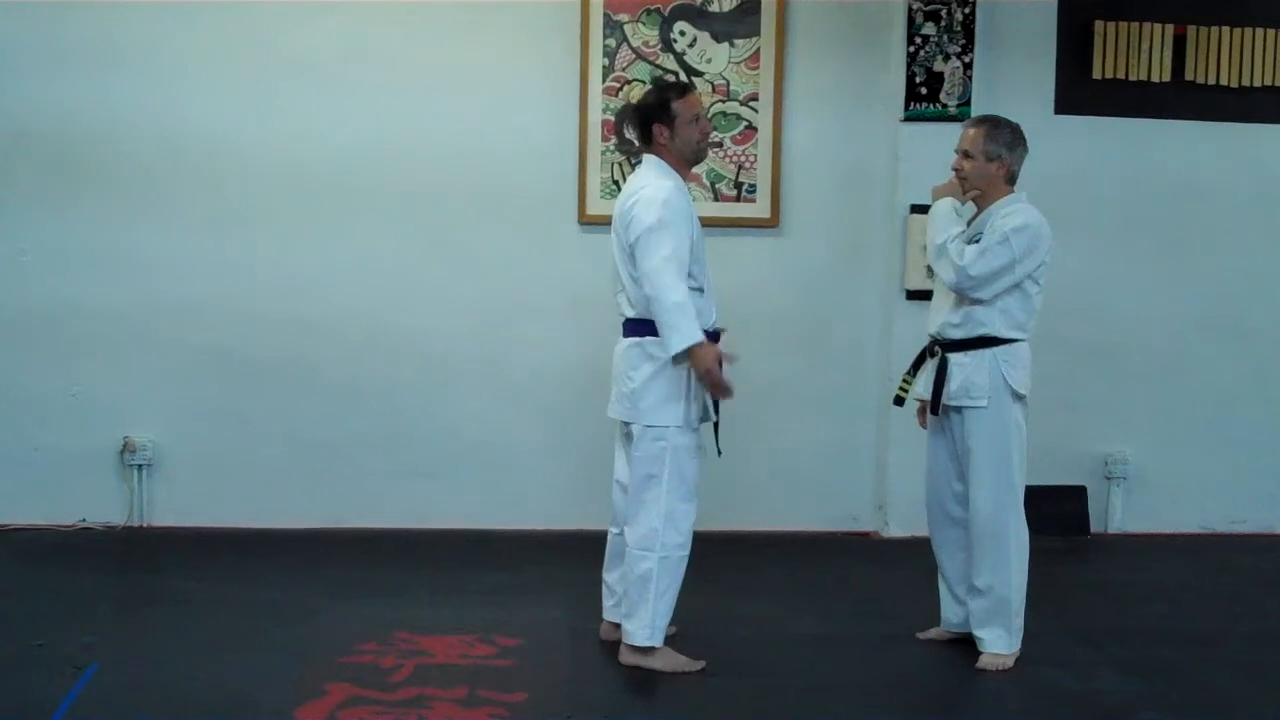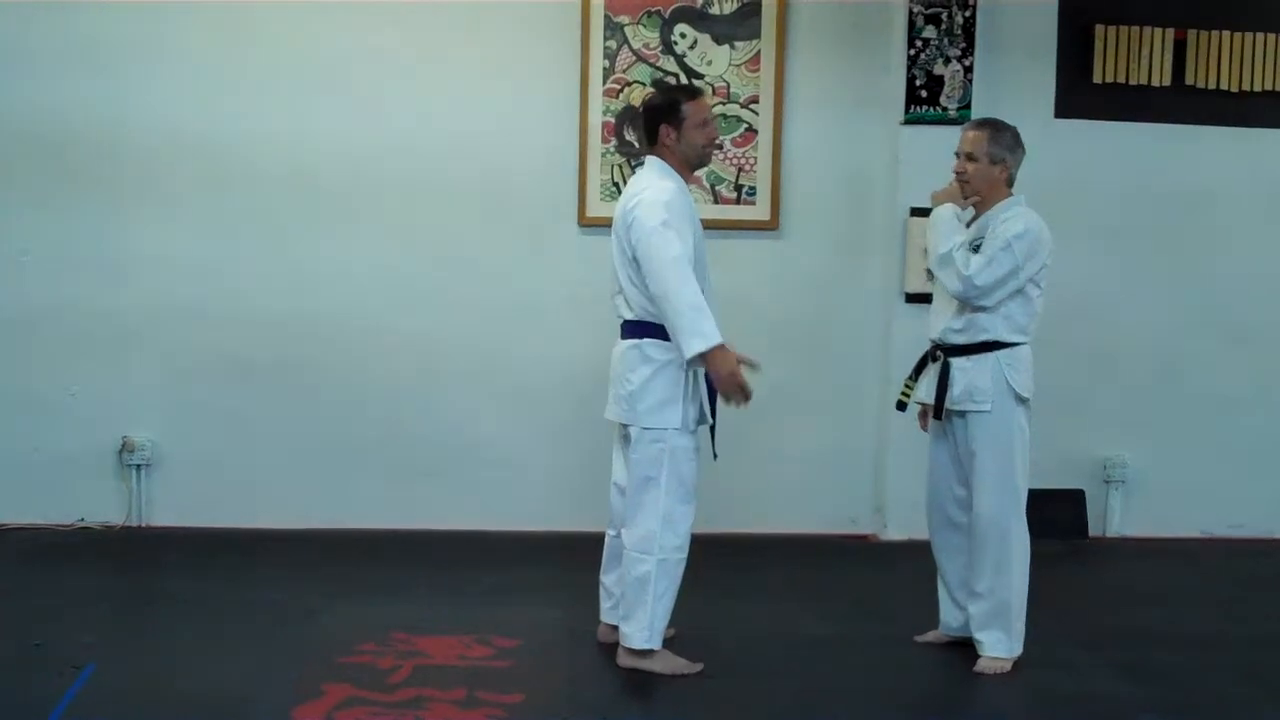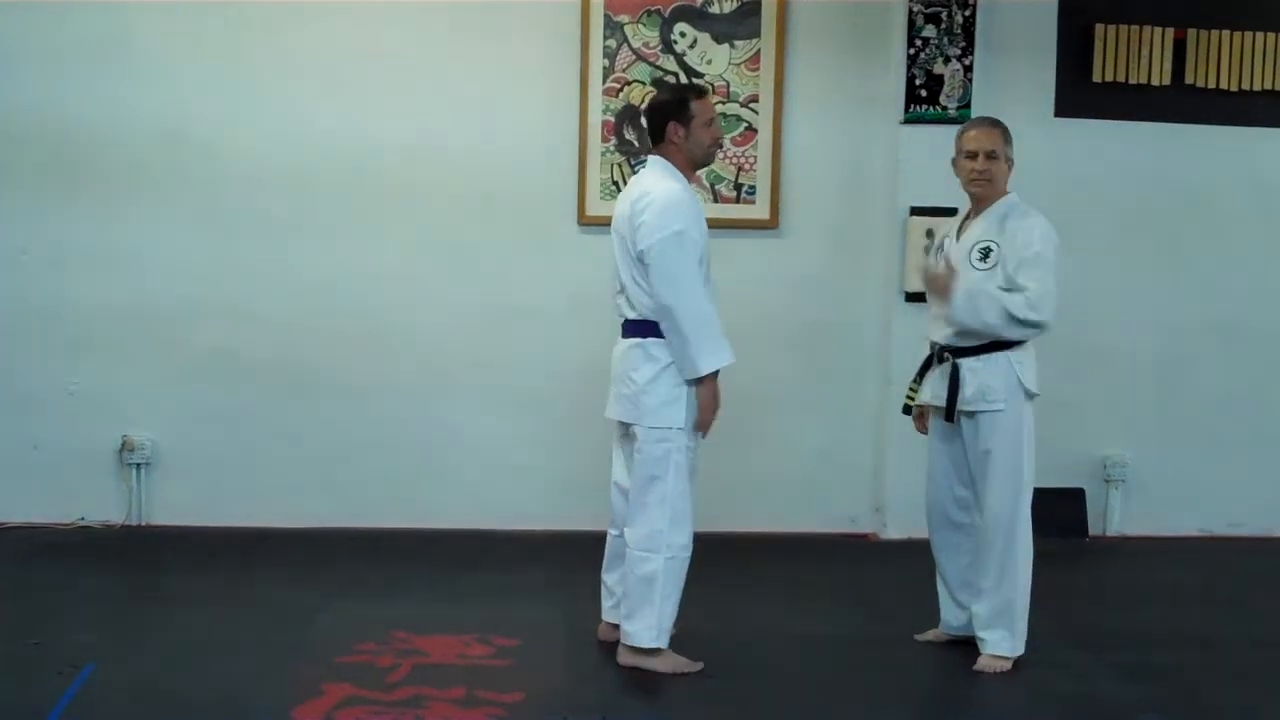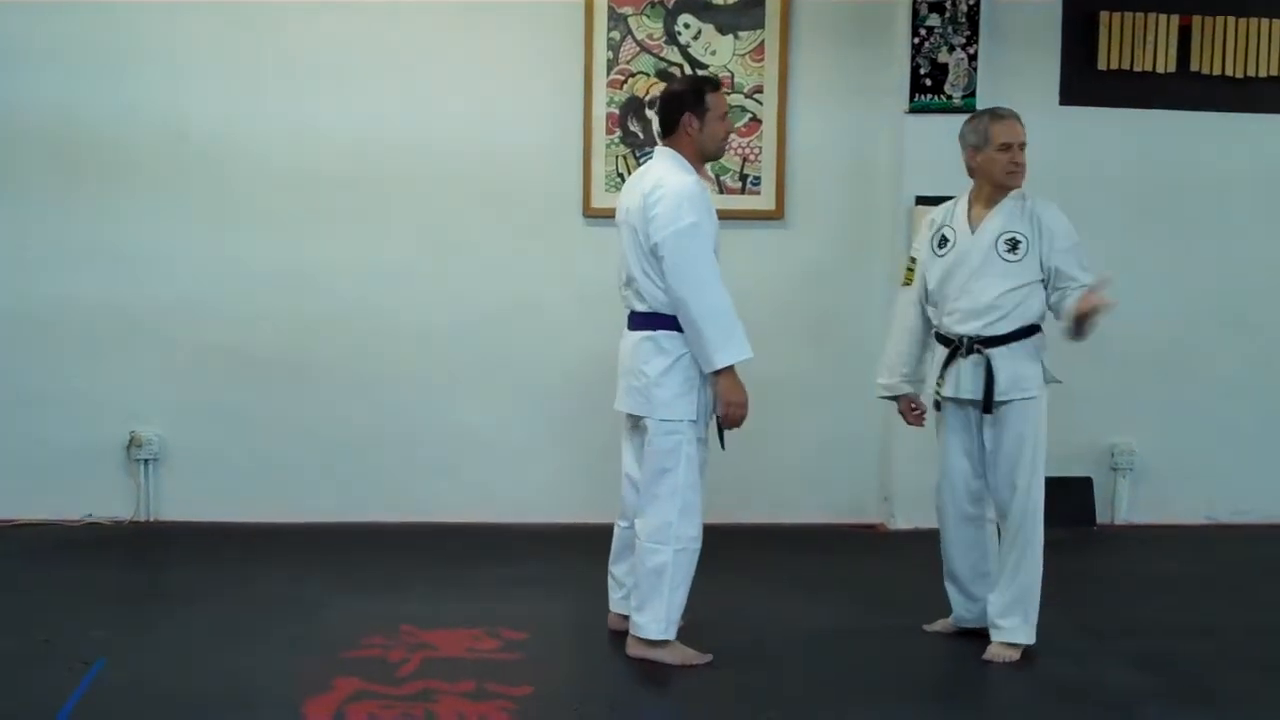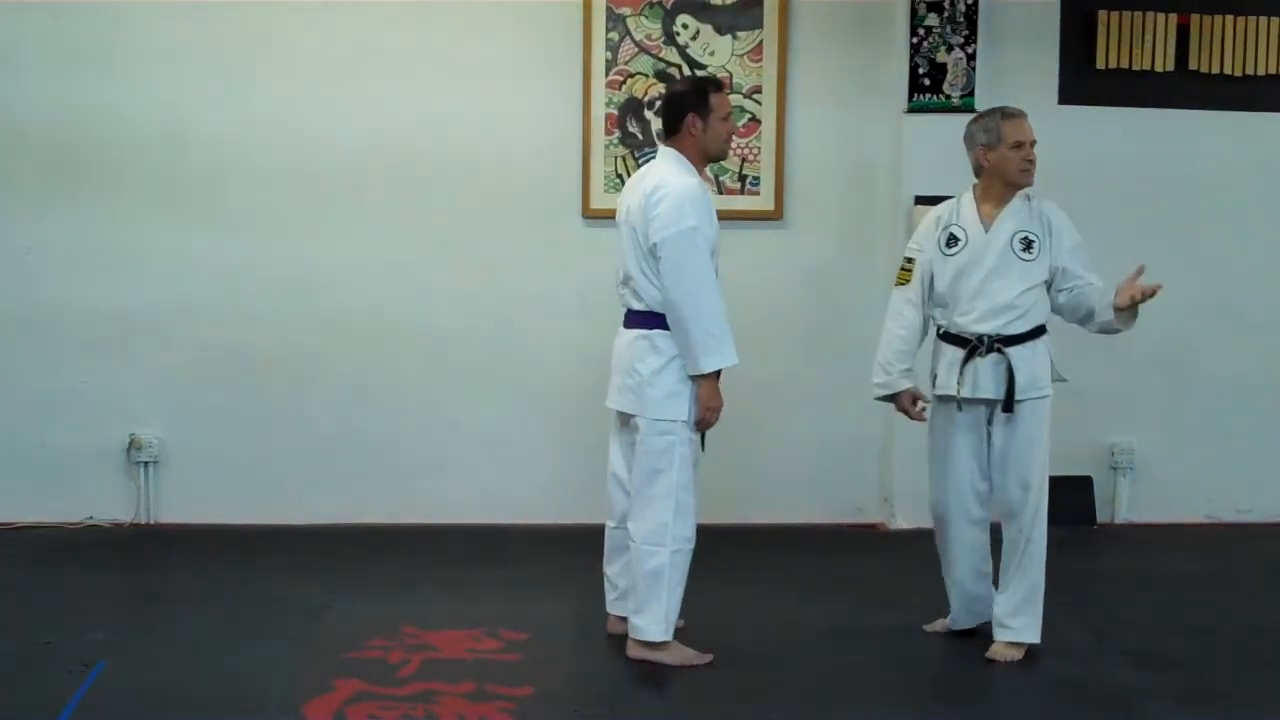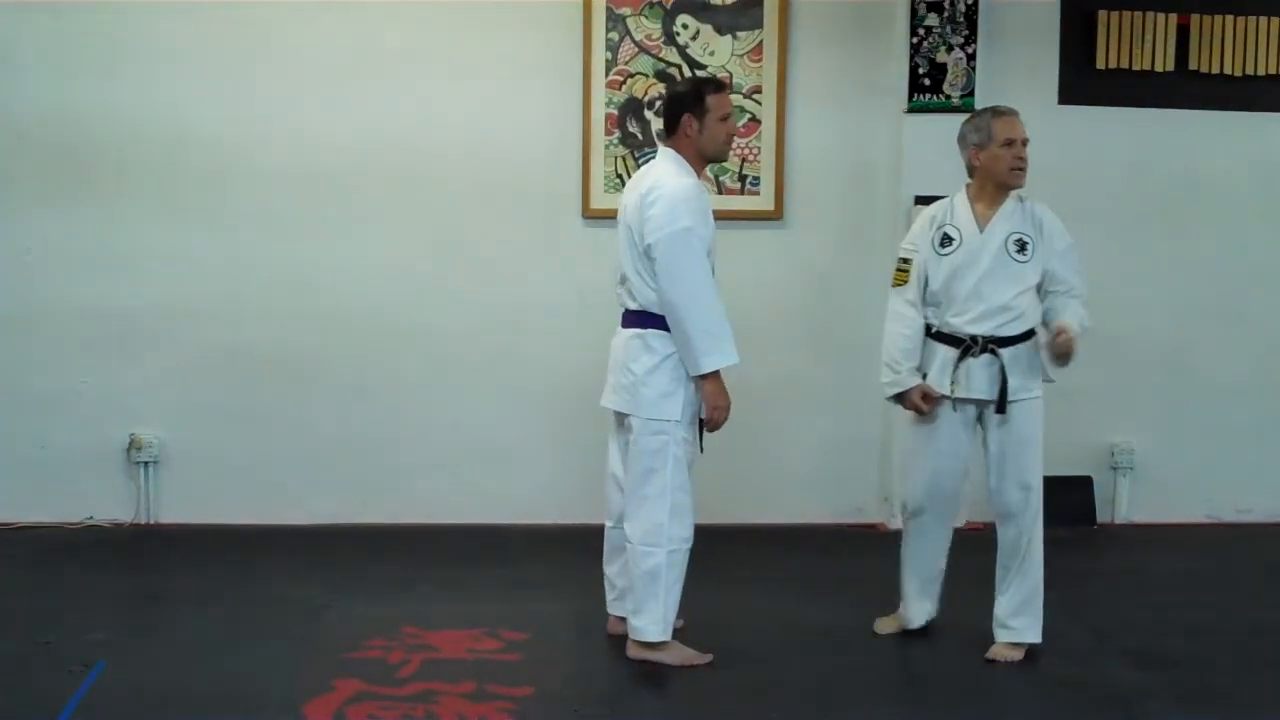
dt=0.3s
person 1, frame 1
left shoulder: (652, 188)
right shoulder: (660, 196)
right elbow: (664, 281)
right wrist: (697, 346)
left hip: (651, 359)
right hip: (662, 364)
left knee: (636, 500)
right knee: (663, 510)
left ankle: (620, 615)
right ankle: (642, 639)
person 1, frame 2
left shoulder: (653, 191)
right shoulder: (661, 197)
right elbow: (672, 280)
left wrist: (704, 350)
right wrist: (712, 349)
left hip: (647, 362)
right hip: (660, 367)
left knee: (634, 502)
right knee: (661, 511)
left ankle: (619, 617)
right ankle: (640, 642)
person 1, frame 3
left shoulder: (644, 189)
right shoulder: (670, 198)
right elbow: (682, 297)
right wrist: (707, 377)
left hip: (642, 358)
right hip: (665, 366)
left knee: (635, 501)
right knee: (663, 513)
left ankle: (618, 615)
right ankle: (642, 641)
person 1, frame 4
left shoulder: (644, 181)
right shoulder: (681, 191)
right elbow: (698, 290)
right wrist: (726, 373)
left hip: (647, 347)
right hip: (673, 357)
left knee: (642, 493)
right knee: (671, 504)
left ankle: (626, 606)
right ankle: (651, 632)
person 1, frame 5
left shoulder: (646, 180)
right shoulder: (683, 192)
right elbow: (691, 293)
right wrist: (707, 376)
left hip: (641, 348)
right hip: (667, 359)
left knee: (633, 495)
right knee: (665, 505)
left ankle: (625, 608)
right ankle: (650, 634)
person 1, frame 6
left shoulder: (651, 179)
right shoulder: (680, 192)
right elbow: (688, 293)
right wrist: (711, 376)
left hip: (641, 351)
right hip: (663, 360)
left knee: (632, 495)
right knee: (660, 504)
left ankle: (625, 609)
right ankle: (649, 633)
person 2, frame 1
left shoulder: (1022, 223)
right shoulder: (977, 220)
left elbow: (963, 274)
left wrist: (946, 208)
right wrist: (932, 382)
left hip: (989, 378)
right hip: (951, 375)
left knee: (993, 509)
right knee: (946, 505)
left ankle: (1000, 632)
right ankle: (961, 616)
person 2, frame 2
left shoulder: (1022, 228)
right shoulder: (971, 224)
left elbow: (970, 285)
left wrist: (945, 216)
right wrist: (931, 385)
left hip: (992, 383)
right hip: (951, 380)
left knee: (995, 513)
right knee: (947, 509)
left ankle: (999, 637)
right ankle: (960, 619)
person 2, frame 3
left shoulder: (1027, 227)
right shoulder: (955, 230)
left elbow: (1034, 311)
left wrist: (957, 295)
right wrist: (923, 389)
left hip: (998, 384)
right hip: (947, 383)
left knee: (1001, 514)
right knee: (947, 509)
left ankle: (1001, 636)
right ankle: (960, 616)
person 2, frame 4
left shoulder: (1043, 219)
right shoulder: (940, 221)
left elbow: (1073, 287)
right elbow: (914, 307)
left wrist: (1080, 309)
right wrist: (901, 382)
left hip: (1014, 376)
right hip: (954, 375)
left knee: (1017, 503)
right knee: (957, 502)
left ankle: (1012, 625)
right ankle: (970, 608)
person 2, frame 5
left shoulder: (1048, 220)
right shoulder: (940, 221)
left elbow: (1075, 293)
right elbow: (909, 304)
left wrist: (1117, 303)
right wrist: (896, 378)
left hip: (1022, 374)
right hip: (956, 373)
left knee: (1022, 503)
right knee: (956, 499)
left ankle: (1016, 625)
right ankle: (971, 607)
person 2, frame 6
left shoulder: (1041, 223)
right shoulder: (934, 221)
left elbow: (1065, 296)
right elbow: (906, 304)
left wrist: (1065, 333)
right wrist: (904, 378)
left hip: (1013, 377)
right hip: (945, 372)
left knee: (1018, 504)
right knee: (927, 496)
left ankle: (1016, 626)
right ankle: (915, 605)
